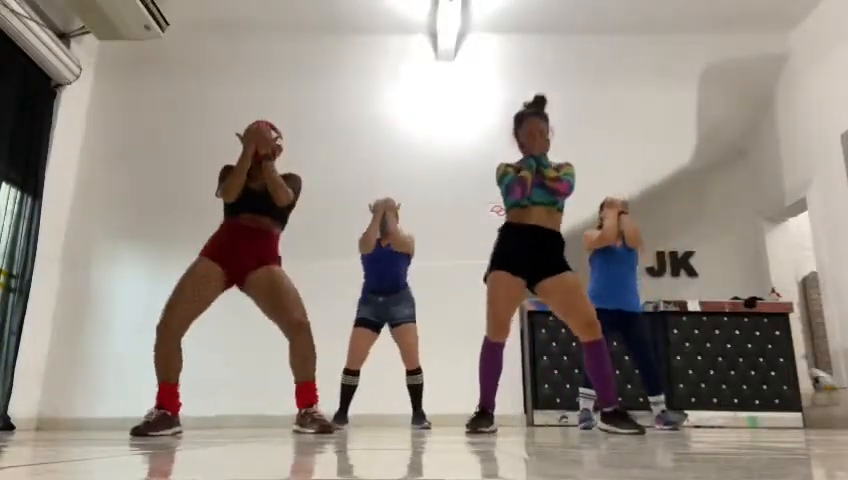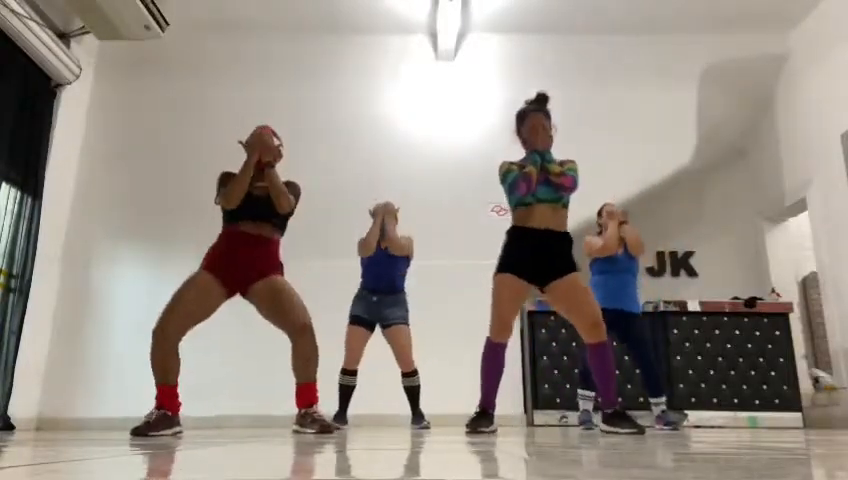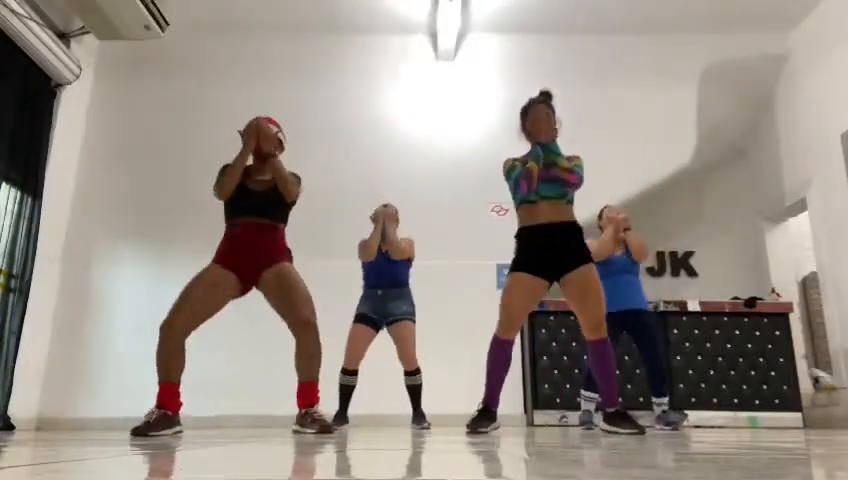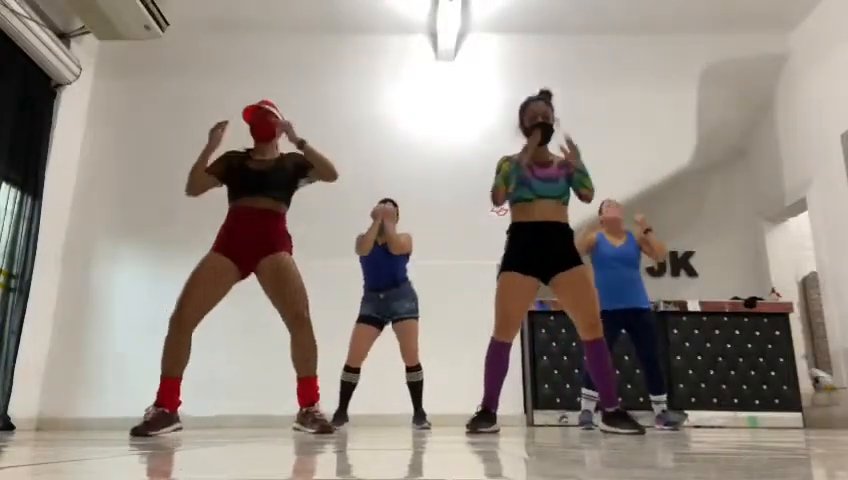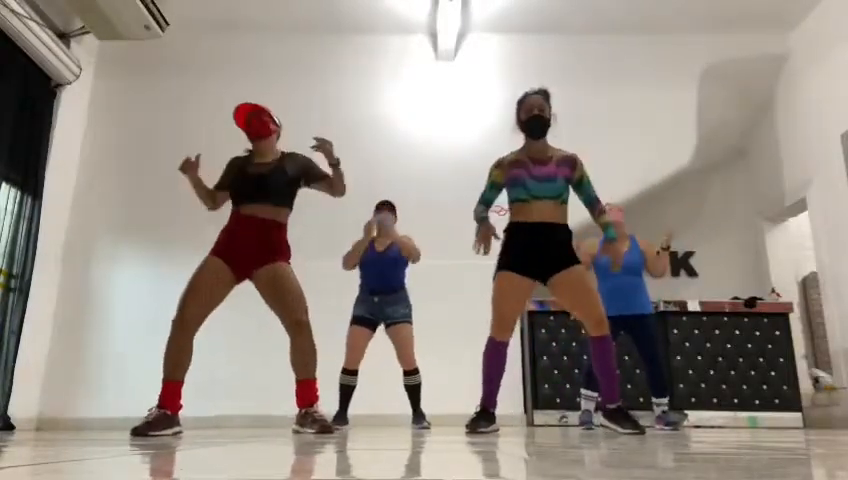
dt=0.2s
person 1, frame 1
left shoulder: (563, 168)
right shoulder: (506, 169)
left elbow: (563, 189)
right elbow: (517, 190)
left wrist: (542, 158)
right wrist: (529, 158)
left hip: (550, 253)
right hip: (511, 248)
left knee: (589, 326)
right knee: (497, 330)
left ankle: (609, 409)
right ankle: (485, 411)
person 1, frame 2
left shoulder: (566, 165)
right shoulder: (510, 168)
left elbow: (568, 184)
right elbow: (523, 186)
left wrist: (546, 153)
right wrist: (534, 153)
left hip: (558, 252)
right hip: (519, 249)
left knee: (595, 327)
right knee: (499, 330)
left ankle: (611, 411)
right ankle: (486, 411)
person 1, frame 3
left shoulder: (570, 160)
right shoulder: (514, 164)
left elbow: (575, 181)
right elbow: (525, 183)
left wrist: (552, 146)
right wrist: (538, 147)
left hip: (571, 244)
right hip: (532, 247)
left knee: (596, 325)
right knee: (507, 327)
left ankle: (612, 410)
right ankle: (488, 408)
person 1, frame 4
left shoulder: (566, 164)
right shoulder: (509, 163)
left elbow: (586, 195)
right elbow: (498, 196)
left wrist: (577, 161)
right wrist: (521, 158)
left hip: (561, 245)
right hip: (523, 245)
left knee: (592, 325)
right knee: (505, 330)
left ankle: (611, 410)
right ankle: (488, 410)
person 1, frame 5
left shoulder: (569, 161)
right shoulder: (506, 165)
left elbow: (591, 201)
right elbow: (482, 204)
left wrist: (610, 235)
right wrist: (482, 224)
left hip: (559, 245)
right hip: (517, 245)
left knee: (598, 322)
right knee: (500, 328)
left ankle: (612, 407)
right ankle: (487, 410)
person 2, frame 1
left shoulder: (290, 181)
right shoulder: (231, 172)
left elbow: (282, 198)
right elbow: (228, 194)
left wrist: (265, 157)
right wrist: (248, 150)
left hip: (262, 258)
right hip: (220, 252)
left knee: (299, 325)
right knee: (167, 327)
left ankle: (307, 409)
right ankle: (167, 411)
person 2, frame 2
left shoulder: (290, 188)
right shoulder: (230, 178)
left elbow: (283, 207)
right elbow: (229, 201)
left wrist: (268, 164)
right wrist: (251, 158)
left hip: (264, 266)
right hip: (221, 261)
left knee: (303, 327)
right knee: (164, 331)
left ankle: (307, 410)
right ankle: (167, 411)
person 2, frame 3
left shoulder: (289, 178)
right shoulder: (233, 171)
left elbow: (291, 194)
right elbow: (221, 191)
left wrist: (271, 154)
right wrist: (245, 148)
left hip: (273, 256)
right hip: (231, 256)
left knee: (307, 324)
right knee: (171, 326)
left ankle: (308, 409)
right ankle: (166, 410)
person 2, frame 4
left shoulder: (292, 162)
right shoulder: (233, 160)
left elbow: (330, 174)
right elbow: (193, 188)
left wrist: (300, 142)
right wrist: (210, 147)
left hip: (272, 242)
right hip: (231, 240)
left knee: (300, 319)
right knee: (181, 318)
left ankle: (309, 408)
right ankle: (165, 408)
person 2, frame 5
left shoulder: (295, 162)
right shoulder: (238, 165)
left elbow: (338, 190)
right elbow: (212, 202)
left wrist: (333, 160)
right wrist: (194, 178)
left hip: (271, 249)
right hip: (230, 244)
left knee: (300, 324)
right knee: (183, 321)
left ankle: (308, 409)
right ankle: (167, 410)
person 3, frame 1
left shoulder: (407, 240)
right shoulder: (366, 240)
left elbow: (397, 243)
right elbow: (367, 246)
left wrist: (389, 213)
right wrist: (378, 214)
left hip: (399, 302)
right hip: (370, 303)
left knee: (411, 359)
right knee: (353, 360)
left ankle: (418, 413)
right ankle: (342, 413)
person 3, frame 2
left shoulder: (406, 242)
right shoulder: (364, 242)
left elbow: (394, 246)
right elbow: (368, 250)
left wrist: (388, 217)
right wrist: (377, 219)
left hip: (394, 304)
right hip: (364, 303)
left knee: (406, 361)
right knee: (350, 360)
left ankle: (417, 414)
right ankle: (341, 413)
person 3, frame 3
left shoulder: (406, 244)
right shoulder: (365, 244)
left elbow: (395, 253)
right elbow: (368, 255)
left wrist: (389, 223)
right wrist: (378, 224)
left hip: (399, 301)
right hip: (369, 303)
left knee: (409, 359)
right knee: (350, 359)
left ankle: (418, 413)
right ankle: (341, 413)
person 3, frame 4
left shoulder: (404, 238)
right shoulder: (364, 237)
left elbow: (395, 247)
right elbow: (362, 249)
left wrist: (387, 220)
right wrist: (376, 220)
left hip: (401, 297)
right hip: (372, 301)
left knee: (411, 357)
right knee: (354, 357)
left ankle: (419, 413)
right ankle: (341, 411)
person 3, frame 5
left shoulder: (402, 242)
right shoulder: (363, 244)
left elbow: (415, 256)
right elbow: (347, 264)
left wrist: (394, 234)
right wrist: (365, 235)
left hip: (396, 303)
right hip: (366, 303)
left knee: (408, 359)
right knee: (351, 360)
left ankle: (417, 413)
right ankle: (341, 413)
person 4, frame 1
left shoulder: (628, 235)
right shoulder: (592, 235)
left elbow: (635, 240)
right elbow: (607, 238)
left wrist: (624, 212)
right wrist: (612, 212)
left hip: (630, 309)
right hip: (599, 307)
left knee: (646, 359)
left ankle: (660, 412)
right ankle: (585, 411)
person 4, frame 2
left shoulder: (628, 240)
right shoulder: (592, 242)
left elbow: (636, 249)
right elbow: (608, 249)
left wrist: (624, 222)
right wrist: (612, 223)
left hip: (629, 312)
right hip: (598, 309)
left knee: (647, 360)
left ankle: (660, 412)
right ankle: (585, 411)
person 4, frame 3
left shoulder: (631, 243)
right shoulder: (595, 244)
left elbow: (640, 255)
right elbow: (601, 253)
left wrist: (626, 228)
right wrist: (609, 227)
left hip: (638, 311)
right hip: (608, 312)
left knee: (655, 361)
left ankle: (662, 412)
right ankle: (586, 412)
person 4, frame 4
left shoulder: (635, 237)
right shoulder: (595, 238)
left elbow: (660, 255)
right elbow: (577, 249)
left wrist: (646, 230)
right wrist: (594, 227)
left hip: (639, 308)
right hip: (606, 310)
left knee: (651, 359)
left ankle: (662, 412)
right ankle: (586, 412)
person 4, frame 5
left shoulder: (639, 245)
right shoulder: (596, 246)
left elbow: (658, 272)
left wrist: (664, 248)
right wrist: (584, 250)
left hip: (640, 313)
right hip: (608, 315)
left knee: (655, 363)
left ankle: (662, 413)
right ankle: (586, 412)
